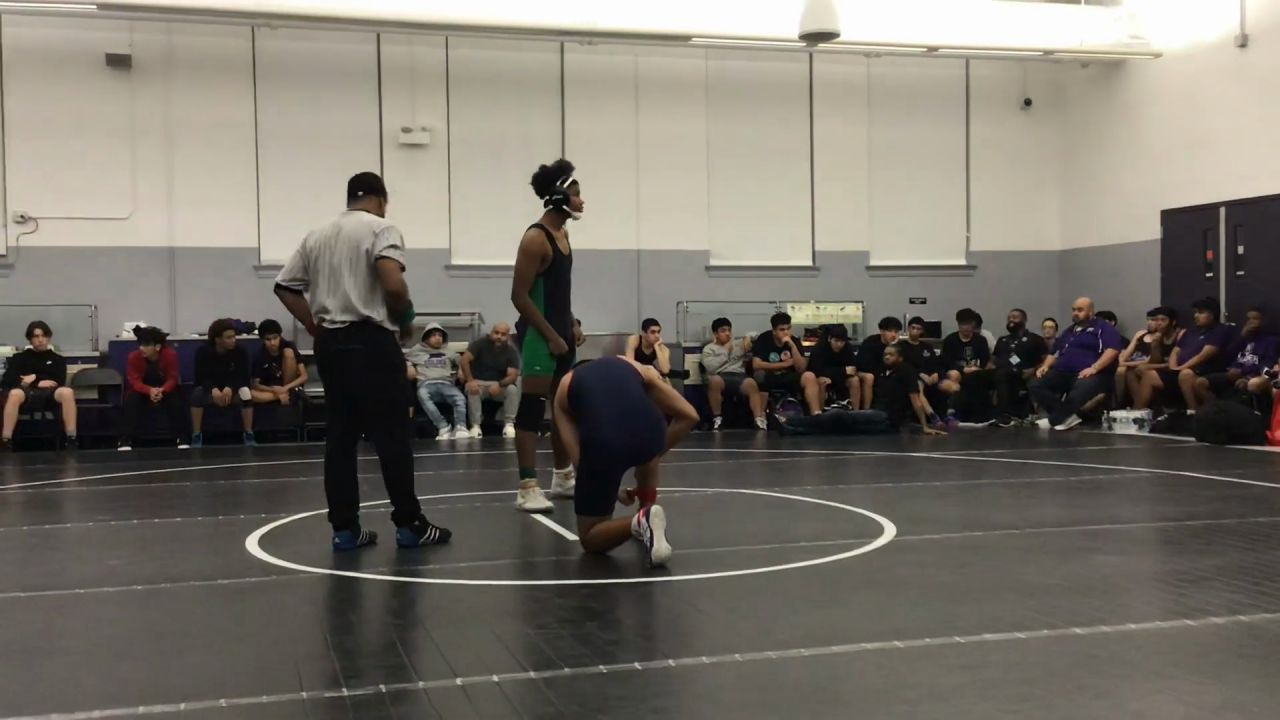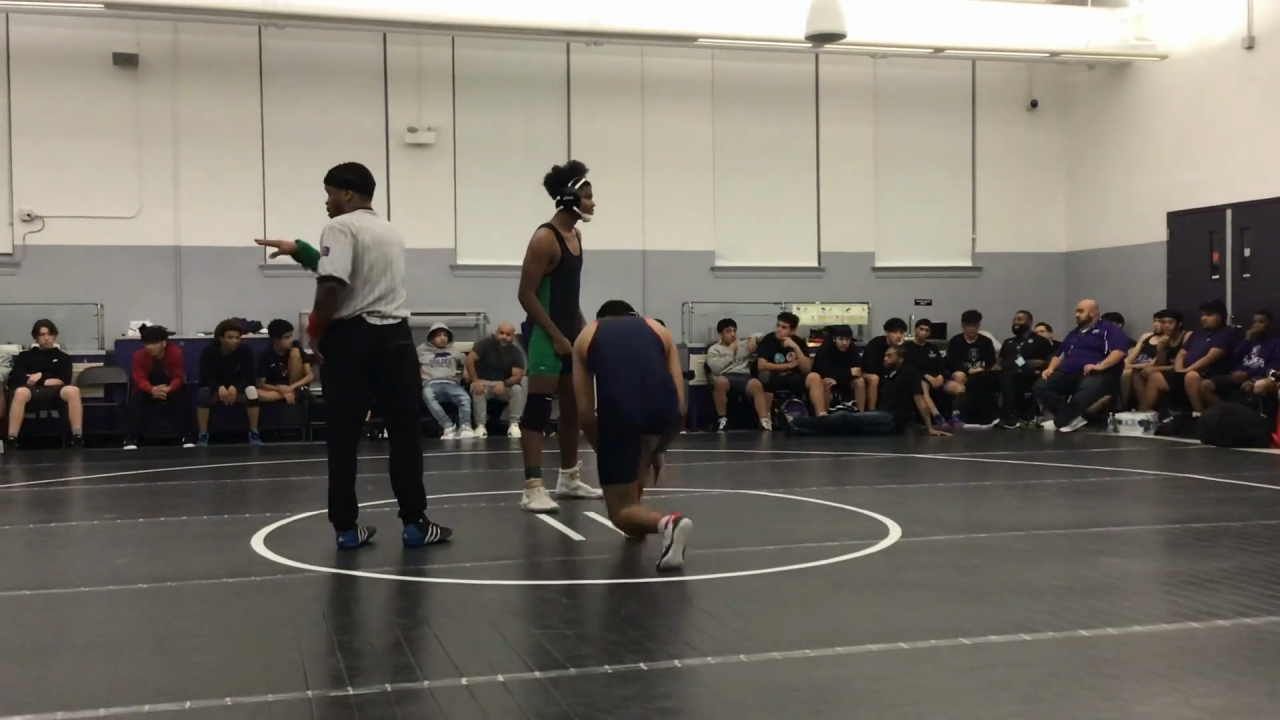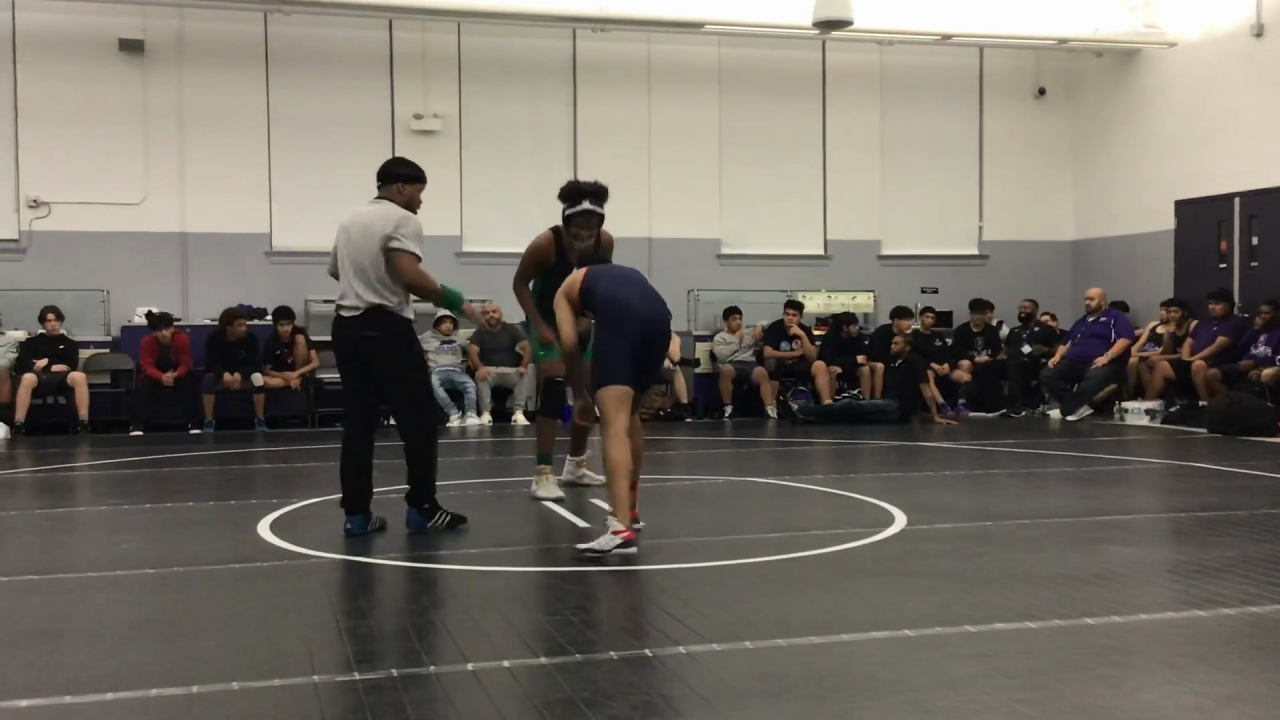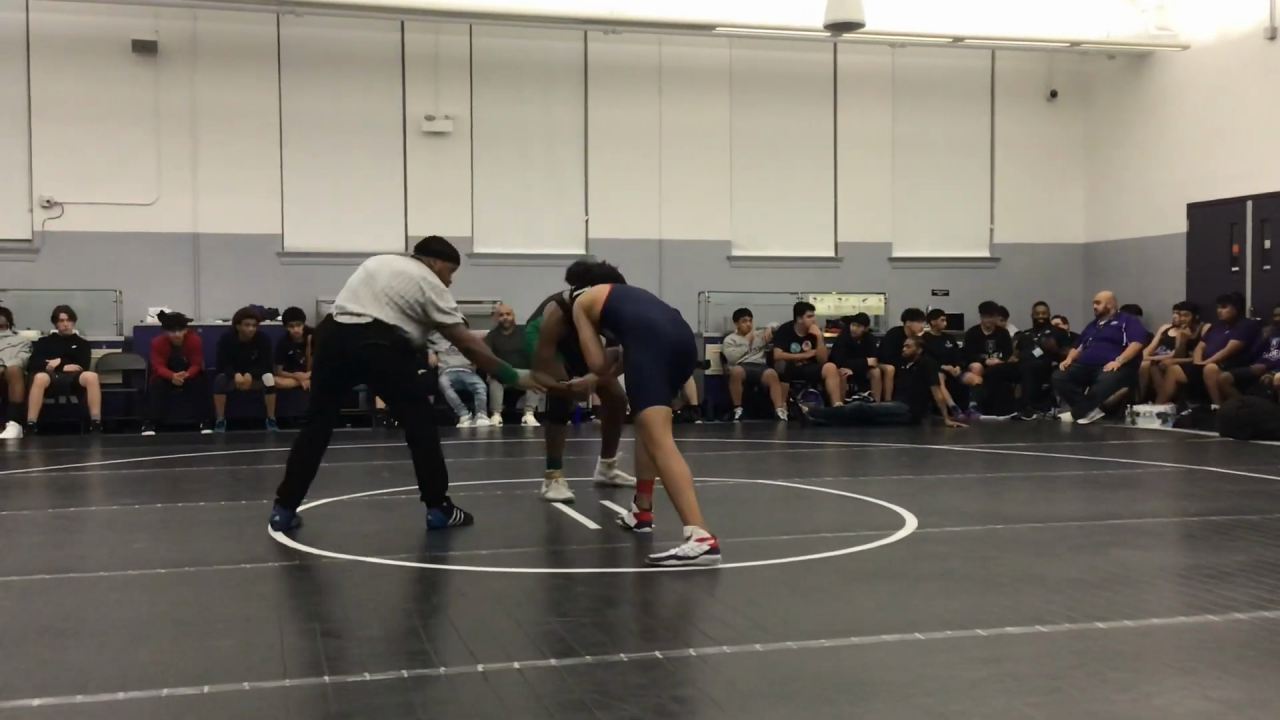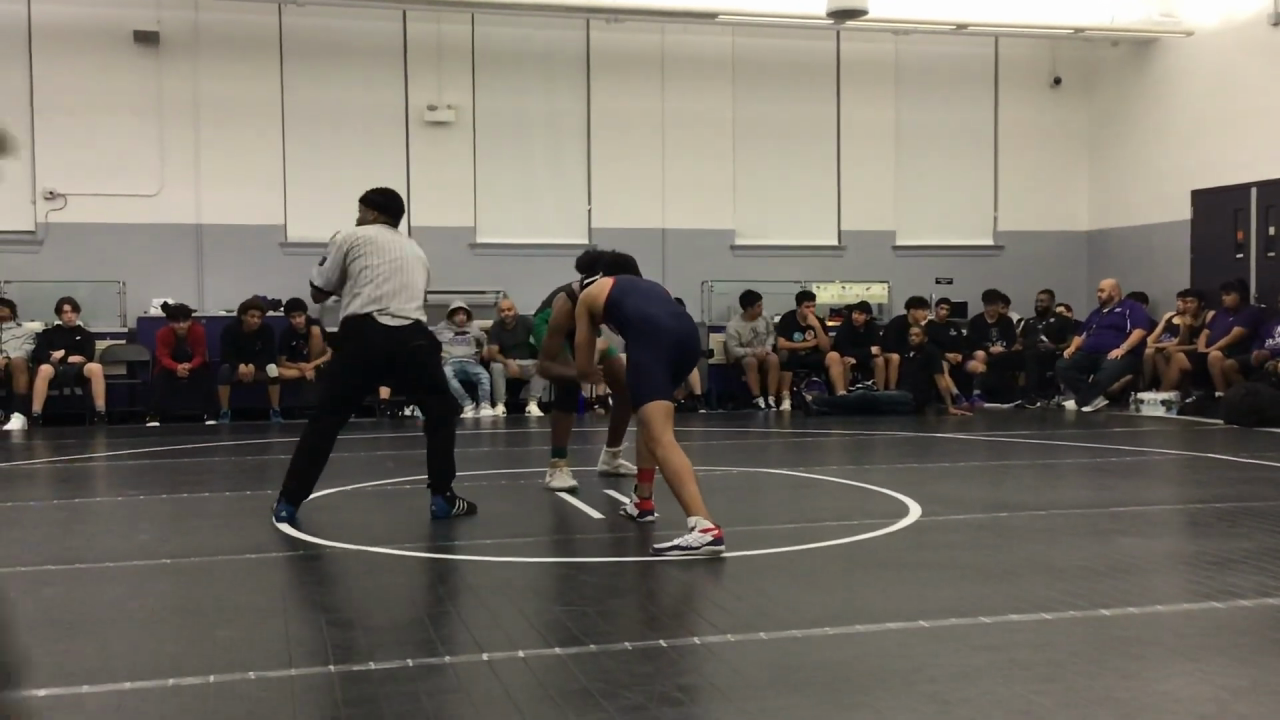
dt=1s
person 1, frame 1
left shoulder: (315, 237)
right shoulder: (380, 230)
left elbow: (284, 288)
right elbow: (394, 284)
left wrist: (316, 328)
right wrist: (404, 319)
left hip: (330, 343)
right hip: (370, 341)
left knee: (340, 436)
right knee: (392, 435)
left ankle: (344, 528)
right ankle: (410, 524)
person 1, frame 2
left shoulder: (342, 227)
right shoulder: (390, 232)
left elbow: (333, 283)
left wrist: (316, 326)
right wrist: (299, 249)
left hip: (350, 337)
right hip: (395, 337)
left knee: (343, 437)
right knee: (404, 432)
left ankle: (346, 527)
right ankle: (414, 522)
person 1, frame 3
left shoulder: (352, 220)
right shoulder: (401, 221)
left elbow: (336, 271)
right elbow: (410, 277)
right wrist: (458, 303)
left hip: (348, 326)
right hip: (385, 328)
left knee: (359, 422)
right knee: (419, 417)
left ankle: (356, 513)
right ankle: (423, 507)
person 1, frame 4
left shoulder: (378, 261)
right shoulder: (429, 283)
right elbow: (467, 344)
right wrist: (514, 377)
left hip: (332, 335)
right hip: (377, 343)
left knee: (318, 422)
right knee: (419, 422)
left ankle: (284, 509)
right ankle: (438, 508)
person 1, frame 5
left shoulder: (350, 238)
right shoulder: (416, 253)
left elbow: (319, 293)
left hip: (362, 335)
right hip: (411, 339)
left knee: (326, 418)
right knee: (442, 412)
left ankle: (288, 501)
right ankle: (443, 497)
person 2, frame 1
left shoulder: (563, 233)
right shoulder: (535, 238)
right elbow: (520, 296)
left wrist: (572, 324)
right wrist: (551, 336)
left hip: (561, 332)
right hip: (539, 335)
right knee: (532, 406)
left ankle: (563, 476)
right ankle: (528, 487)
person 2, frame 2
left shoulder: (575, 236)
right shoulder: (544, 239)
right elbow: (526, 294)
left wrist: (582, 324)
right wrist: (555, 336)
left hip: (570, 332)
right hip: (547, 335)
left knee: (573, 407)
right knee: (539, 407)
left ankle: (569, 478)
right ankle: (533, 488)
person 2, frame 3
left shoulder: (605, 243)
right shoulder: (546, 243)
right elbow: (520, 284)
left wrist: (587, 317)
right wrist: (539, 326)
right hip: (547, 322)
right knee: (554, 390)
left ankle: (575, 466)
right ankle: (543, 474)
person 2, frame 4
right shoulder: (557, 312)
left elbow: (617, 354)
right elbow: (539, 373)
left wrist: (596, 378)
right wrist: (566, 387)
left hip: (578, 339)
right hip: (541, 335)
left knee: (617, 398)
right knee: (561, 396)
left ankle: (607, 468)
right ankle: (553, 477)
person 2, frame 5
right shoulder: (567, 304)
right elbow: (544, 365)
right wrist: (579, 372)
right hip: (550, 324)
left knee: (627, 387)
right knee: (569, 385)
left ankle: (611, 458)
right ankle: (557, 467)
person 3, frame 1
left shoulder: (566, 385)
right shoulder: (631, 365)
left elbow: (579, 458)
right elbow: (689, 415)
left wrist: (614, 492)
right wrist: (655, 453)
left hip: (603, 443)
right hip: (648, 431)
left knee: (590, 539)
left ankle: (640, 522)
right ankle: (647, 512)
person 3, frame 2
left shoulder: (587, 335)
right shoulder: (656, 329)
left elbow: (586, 415)
left wrist: (605, 455)
right wrist: (657, 450)
left hip: (620, 404)
right hip: (662, 404)
left knee: (621, 509)
right knee: (638, 438)
left ankle: (667, 521)
person 3, frame 3
left shoulder: (570, 286)
right shoulder: (632, 274)
left elbow: (570, 343)
left wrist: (581, 395)
left hip: (618, 320)
right hip: (658, 315)
left knee: (615, 425)
right knee: (628, 413)
left ankle: (622, 530)
right ankle: (628, 512)
person 3, frame 4
left shoulder: (583, 302)
right shoulder: (629, 296)
left elbow: (598, 363)
right elbow: (624, 361)
left wrist: (612, 359)
left hip: (650, 342)
right hip: (684, 339)
left knee: (660, 443)
right knee: (647, 423)
left ankle: (700, 538)
right ankle: (641, 511)
person 3, frame 5
left shoulder: (589, 294)
right shoulder: (649, 286)
left elbow: (583, 368)
left wrist: (594, 374)
left hip: (651, 337)
right hip: (687, 333)
left knee: (660, 438)
right knee: (649, 419)
left ankle: (705, 528)
right ankle: (643, 500)
